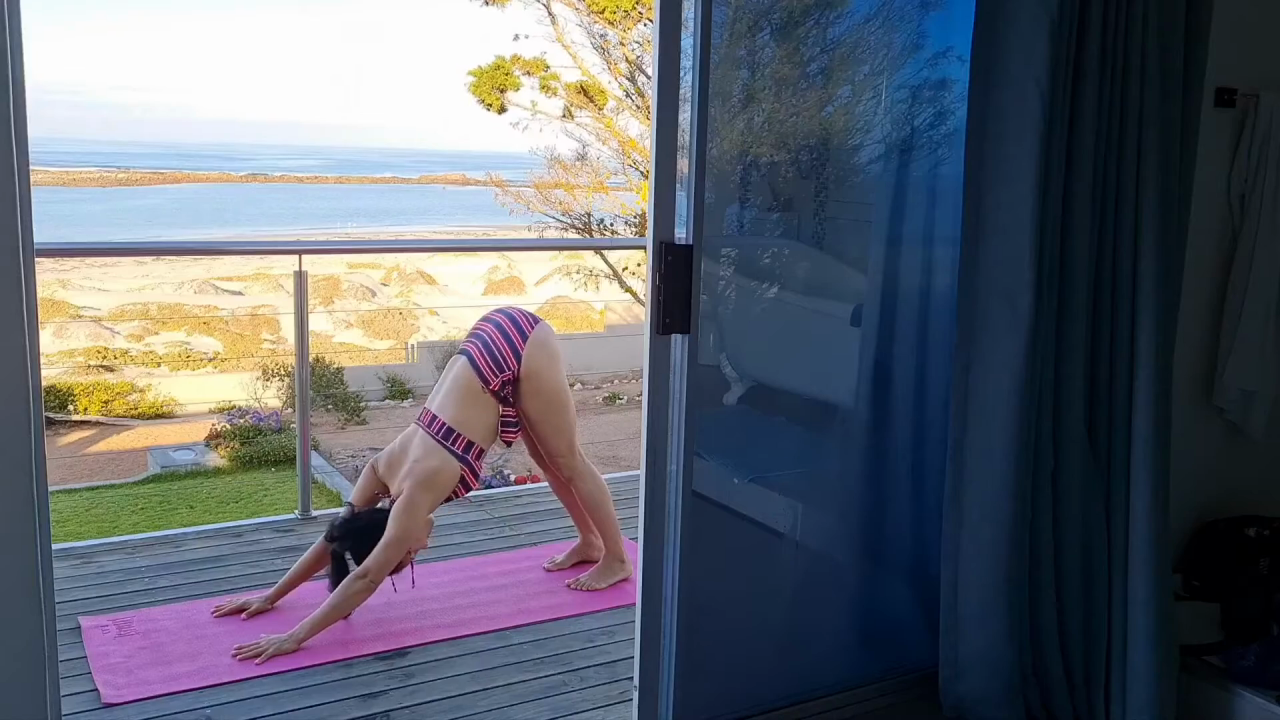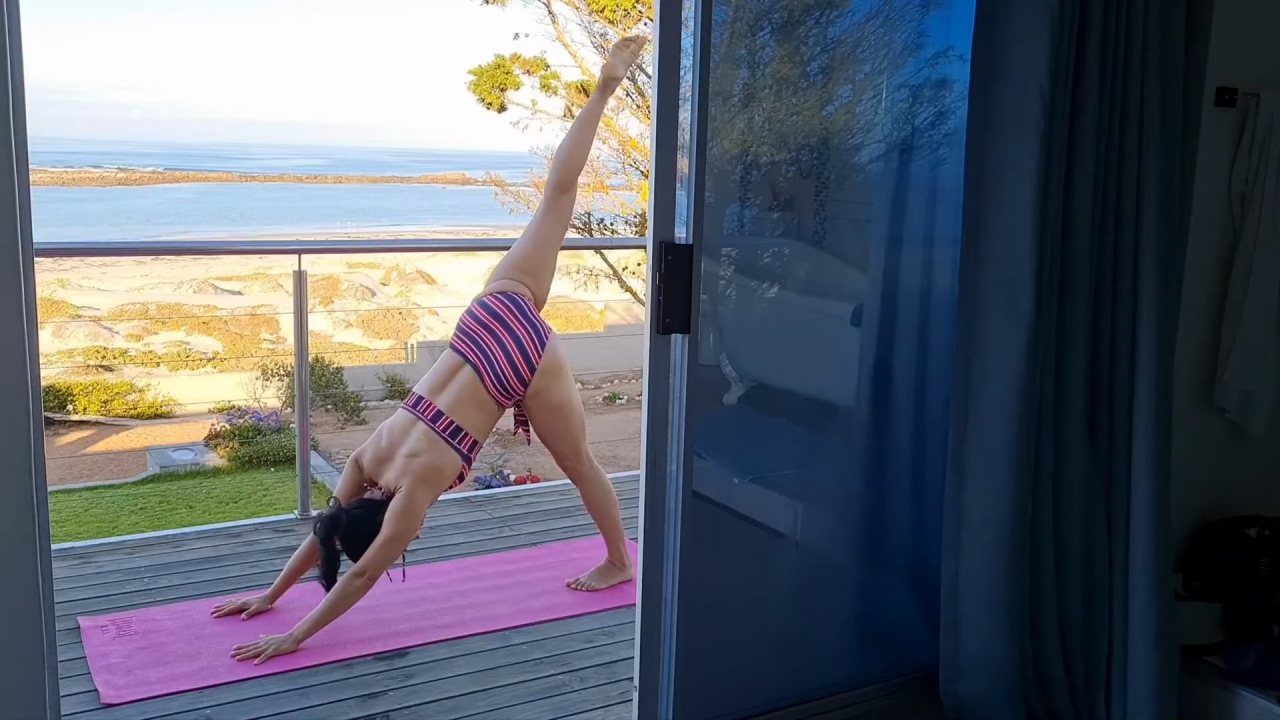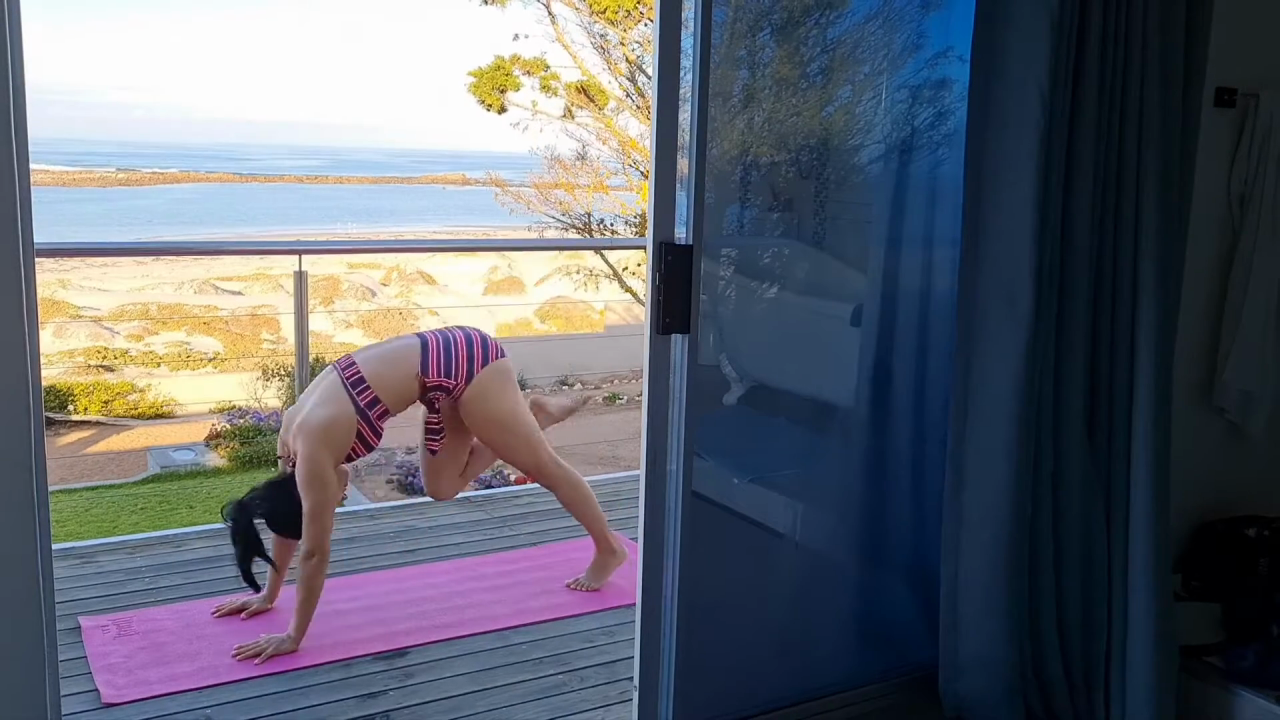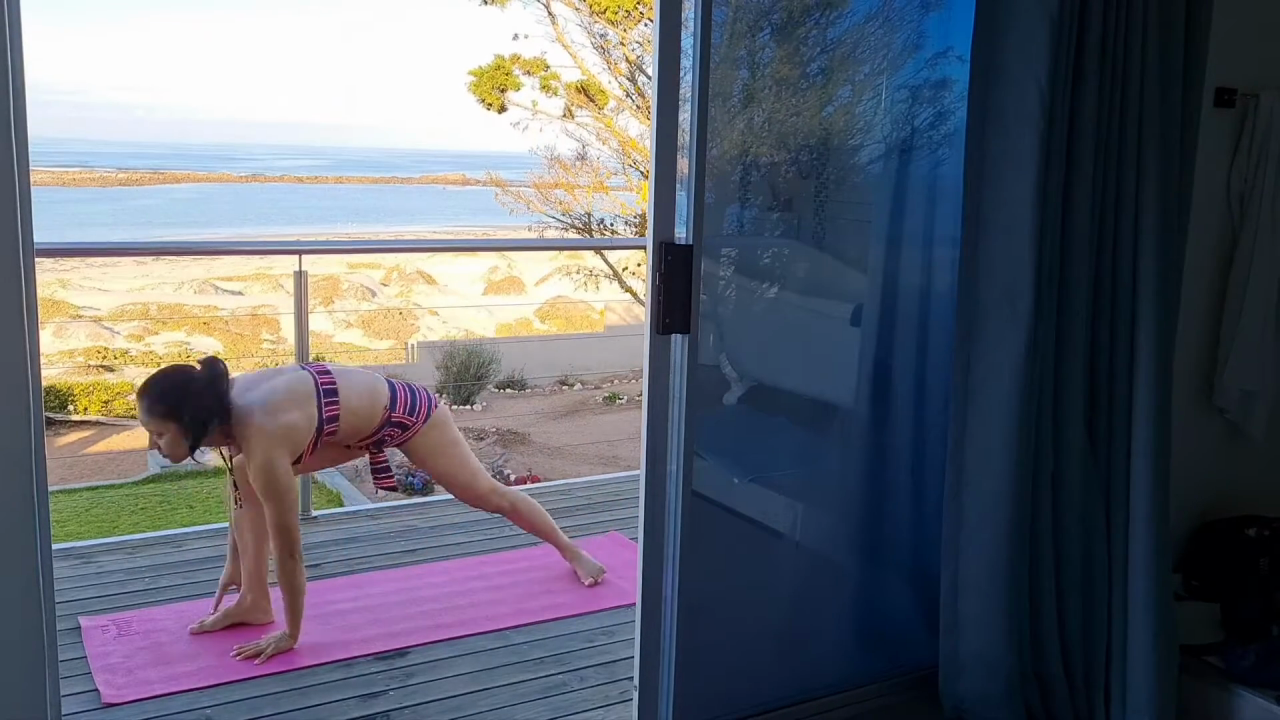
dt=1s
person 1, frame 1
left shoulder: (418, 487)
right shoulder: (384, 468)
left elbow: (366, 577)
right elbow: (337, 536)
left wrist: (296, 637)
right wrist: (272, 596)
left hip: (514, 342)
right hip: (498, 337)
left knee: (566, 460)
right knee: (545, 458)
left ankle: (617, 558)
right ankle: (589, 542)
person 1, frame 2
left shoulder: (412, 486)
right shoulder: (370, 459)
left elbow: (362, 575)
right elbow: (324, 530)
left wrist: (292, 637)
right wrist: (268, 596)
left hip: (519, 353)
right hip: (496, 316)
left knee: (577, 464)
right knee: (557, 194)
left ankle: (620, 563)
right ankle: (604, 89)
person 1, frame 3
left shoulder: (312, 452)
right shoulder: (293, 433)
left elbow: (313, 552)
right elbow: (292, 530)
left wrist: (295, 637)
right wrist: (267, 595)
left hip: (458, 360)
right hip: (442, 358)
left knee: (540, 466)
right knee: (443, 488)
left ankle: (609, 549)
right ankle: (533, 411)
person 1, frame 4
left shoulder: (261, 441)
right shoulder: (225, 406)
left elbow: (285, 539)
right elbow: (243, 490)
left wrist: (292, 632)
right wrist: (236, 567)
left hip: (406, 412)
right hip: (354, 433)
left knee: (485, 493)
right knee: (251, 500)
left ankle: (568, 547)
right ankle: (254, 601)
